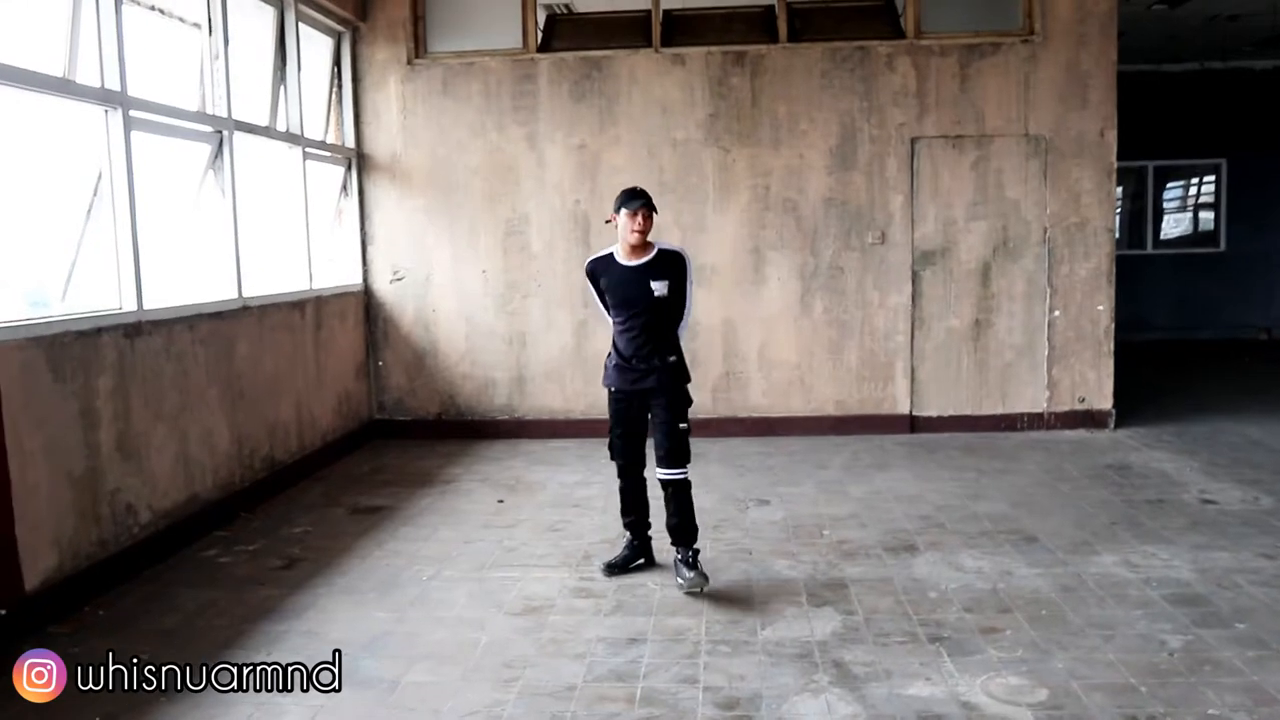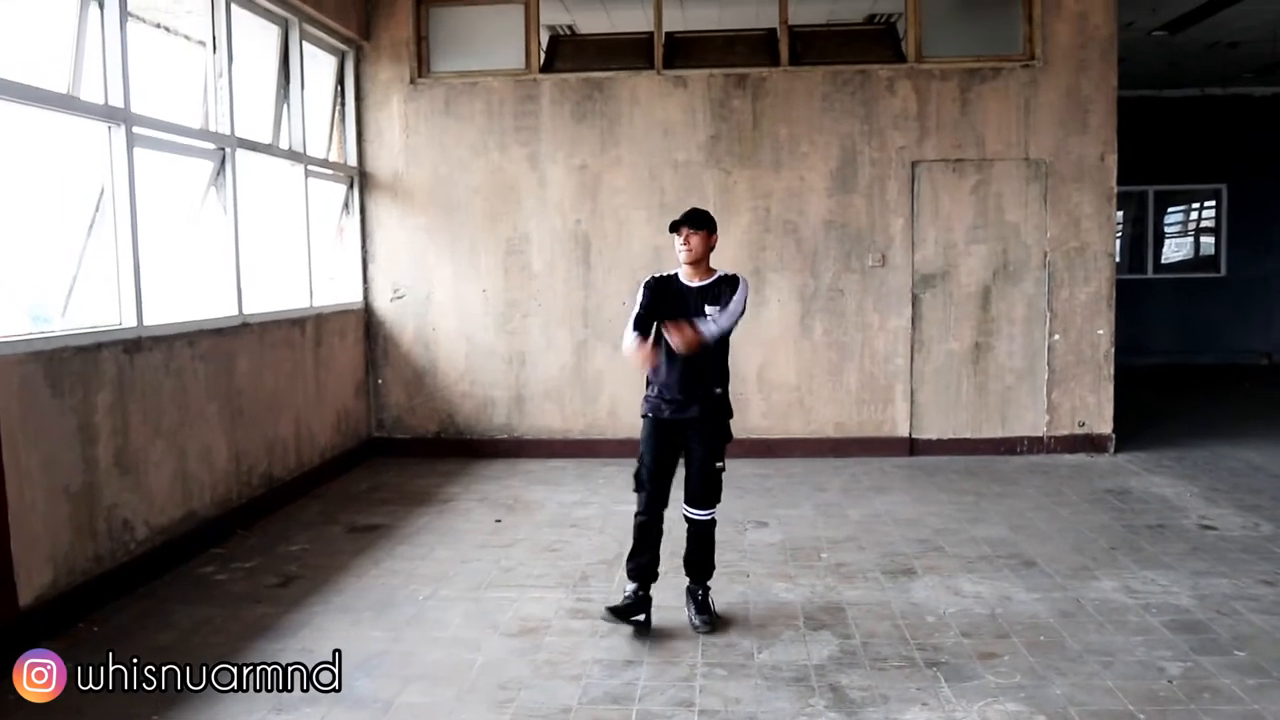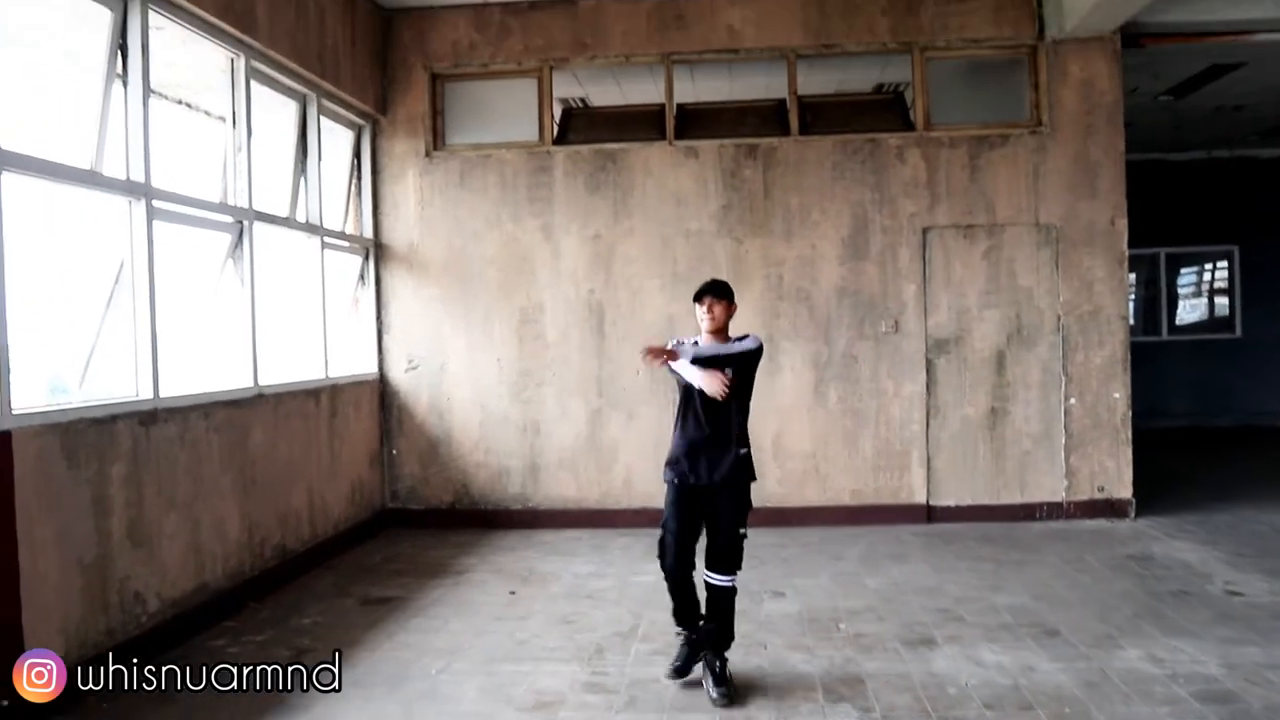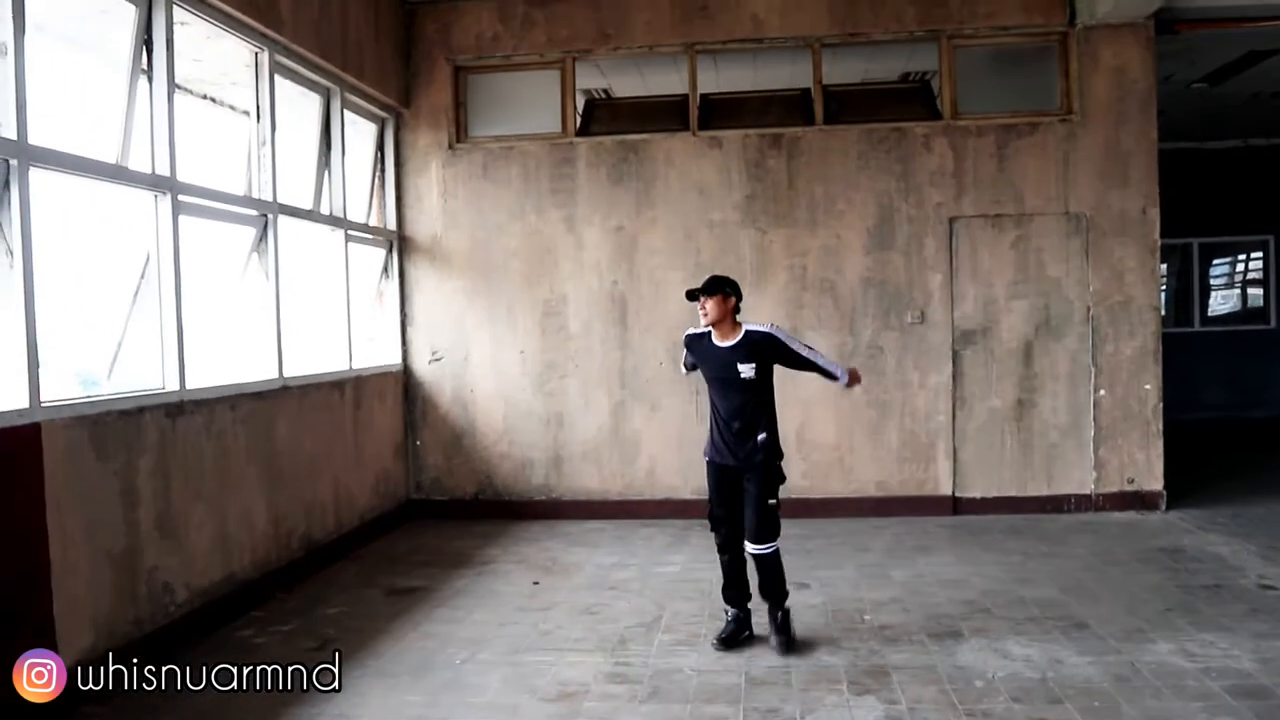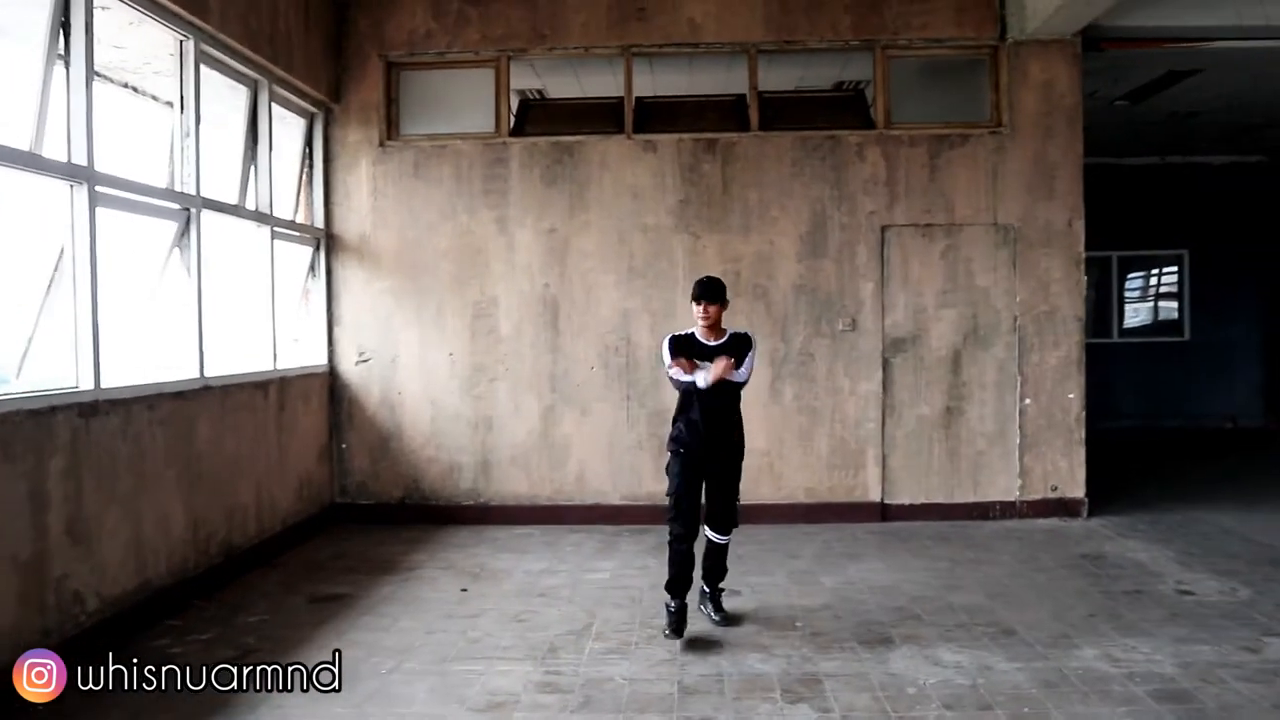
dt=0.7s
person 1, frame 1
left shoulder: (674, 261)
right shoulder: (597, 268)
left elbow: (679, 315)
left hip: (665, 377)
right hip: (622, 379)
left knee: (672, 466)
right knee: (627, 468)
left ankle: (685, 552)
right ankle: (638, 543)
person 1, frame 2
left shoulder: (732, 286)
right shoulder: (656, 287)
left elbow: (725, 319)
right elbow: (635, 325)
left wrist: (697, 332)
right wrist: (635, 344)
left hip: (708, 412)
right hip: (660, 408)
left knee: (701, 506)
right knee: (648, 501)
left ankle: (698, 590)
right ankle: (638, 592)
person 1, frame 3
left shoulder: (748, 347)
right shoulder: (686, 351)
left elbow: (715, 352)
right elbow: (686, 363)
left wrist: (676, 351)
right wrist: (700, 374)
left hip: (731, 476)
right hip: (684, 473)
left knee: (722, 571)
right knee: (674, 560)
left ankle: (715, 657)
right ankle: (690, 635)
person 1, frame 4
left shoulder: (764, 339)
right shoulder: (695, 341)
left elbow: (807, 357)
left wrist: (843, 375)
right wrist: (687, 366)
left hip: (760, 455)
right hip: (719, 458)
left knee: (761, 536)
right knee: (727, 539)
left ankle: (778, 611)
right ankle: (737, 615)
person 1, frame 5
left shoulder: (742, 342)
right shoulder: (677, 343)
left elbow: (739, 377)
right elbow: (678, 378)
left wrist: (695, 368)
right wrist: (710, 374)
left hip: (727, 447)
right hip: (686, 445)
left knee: (721, 526)
right knee: (682, 526)
left ankle: (710, 593)
right ankle: (676, 603)
